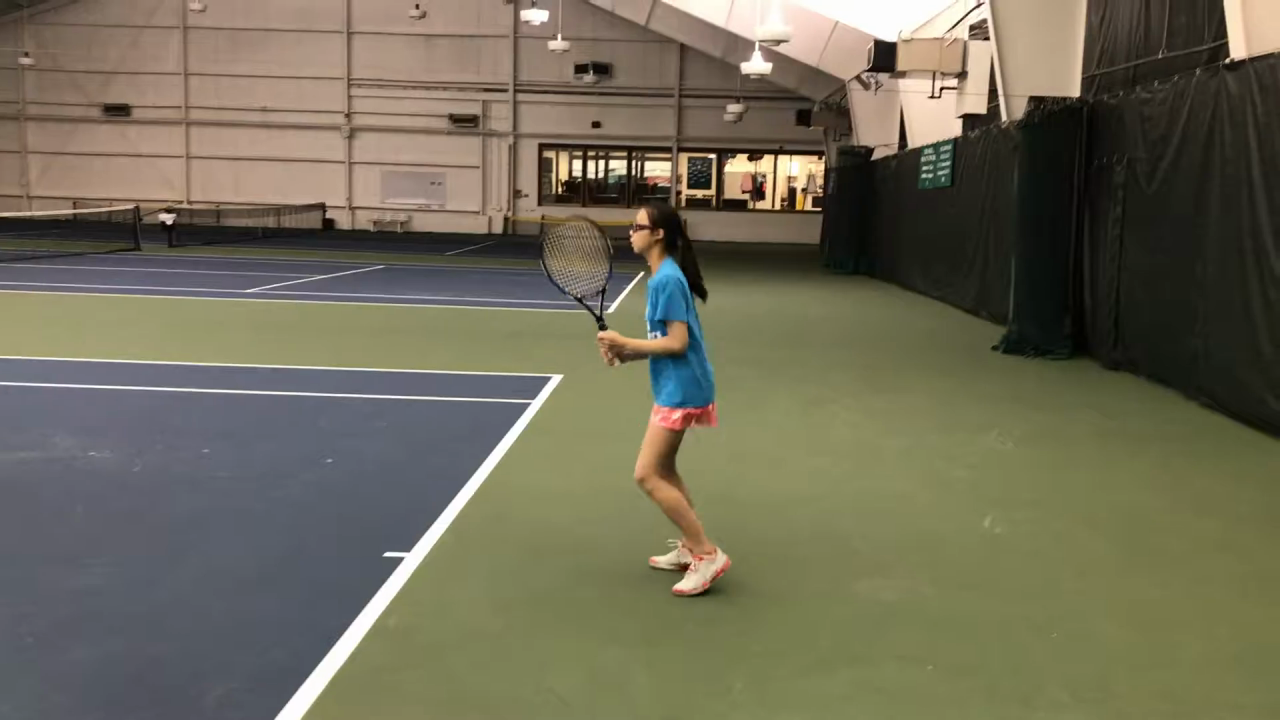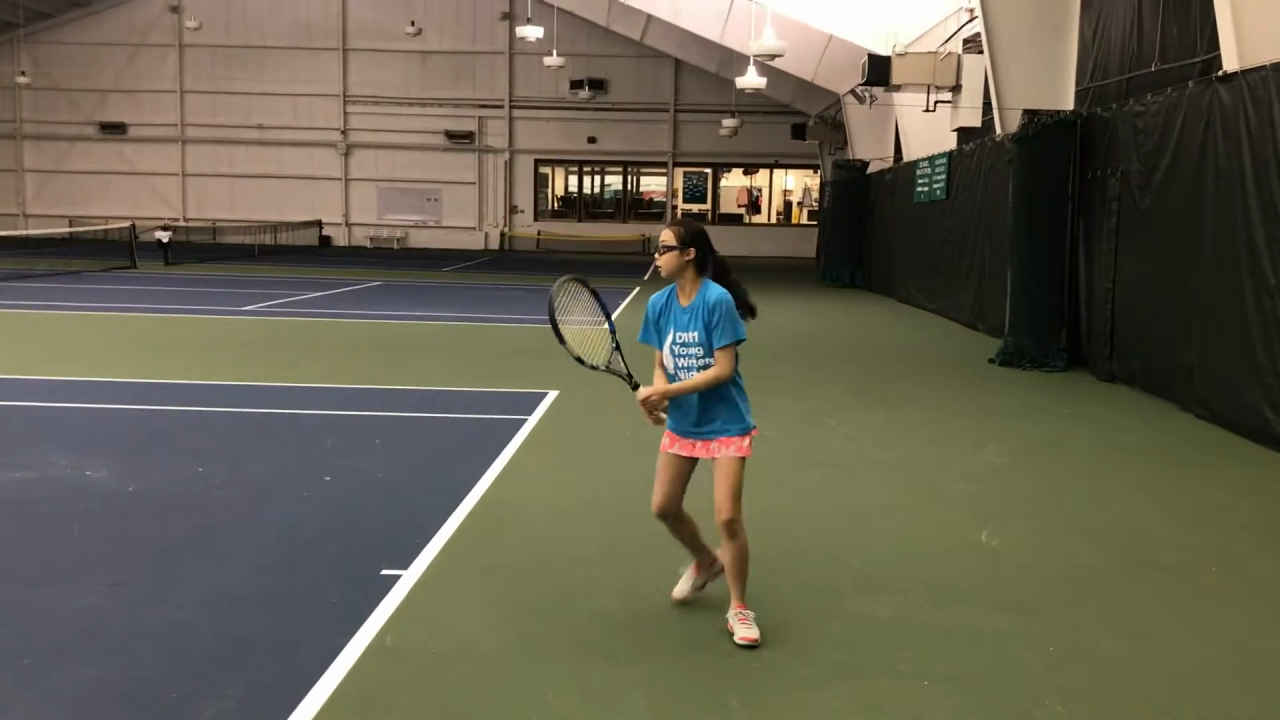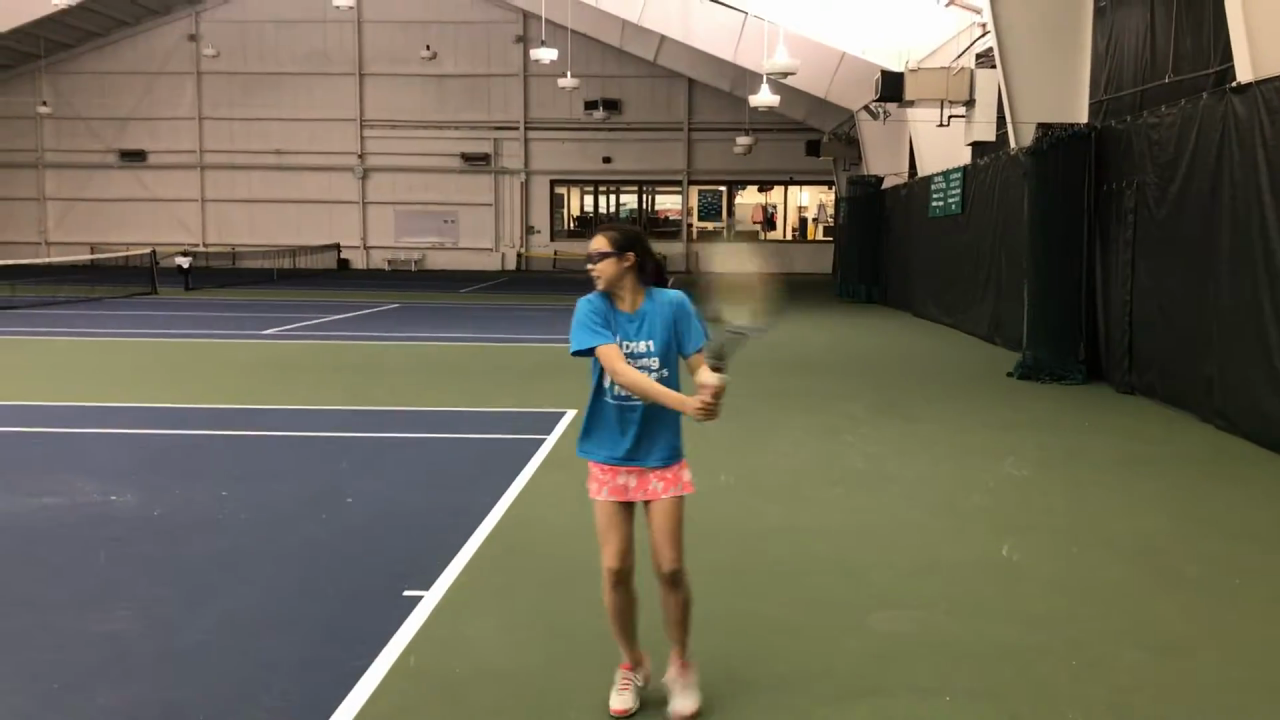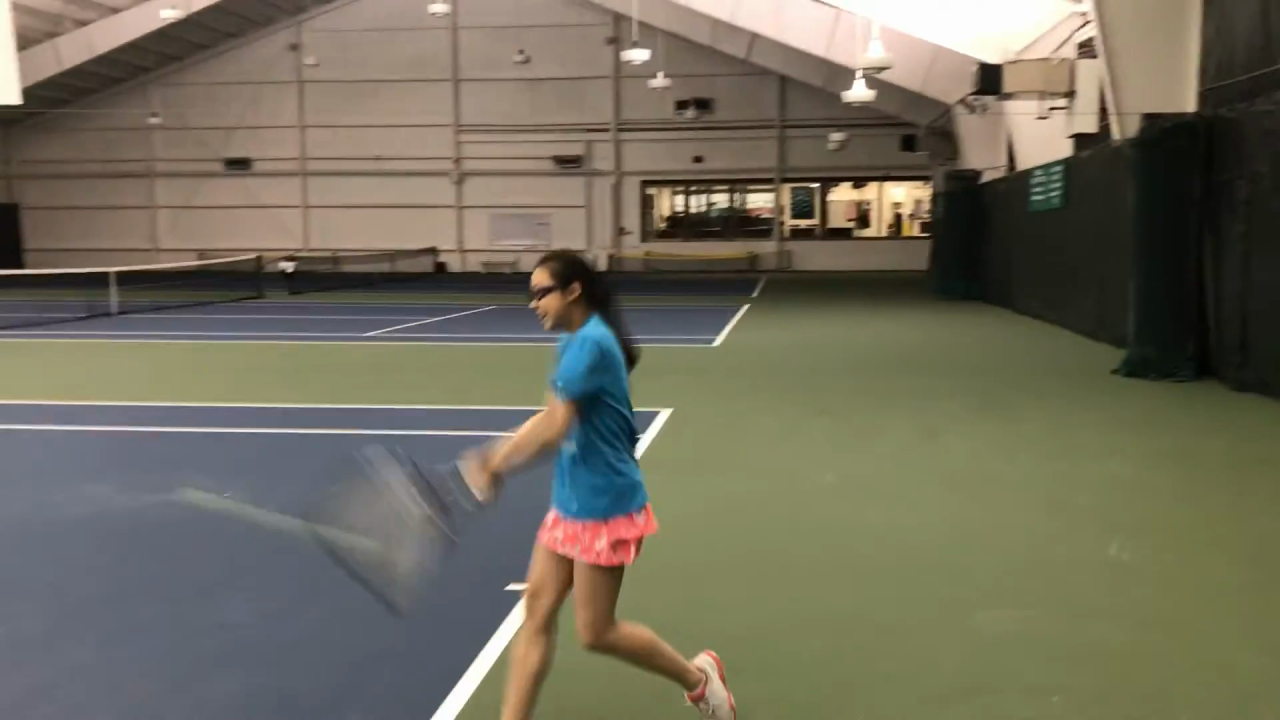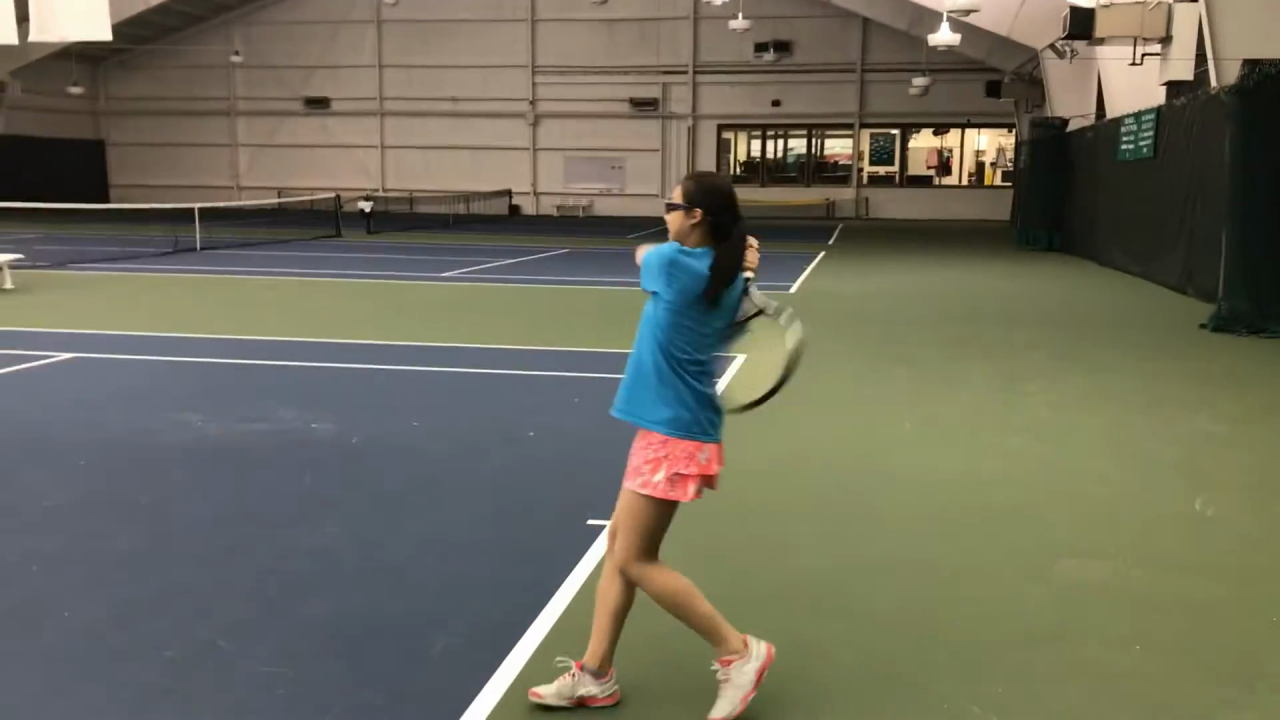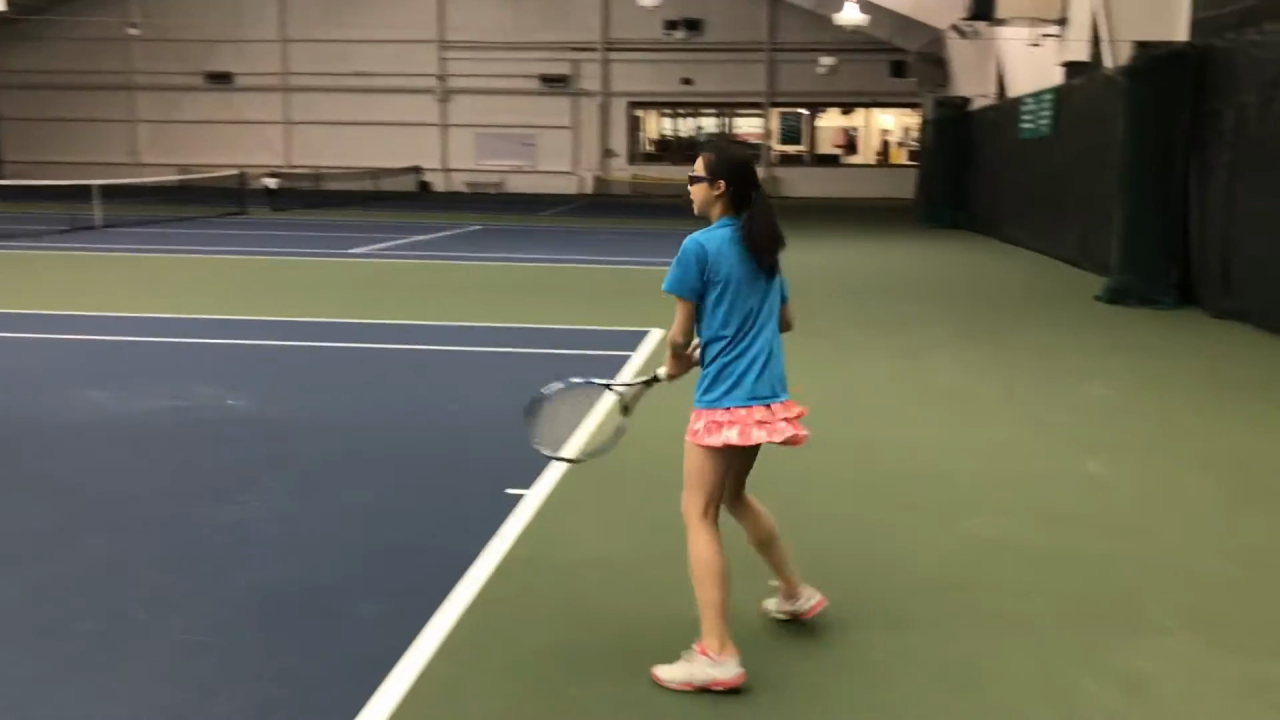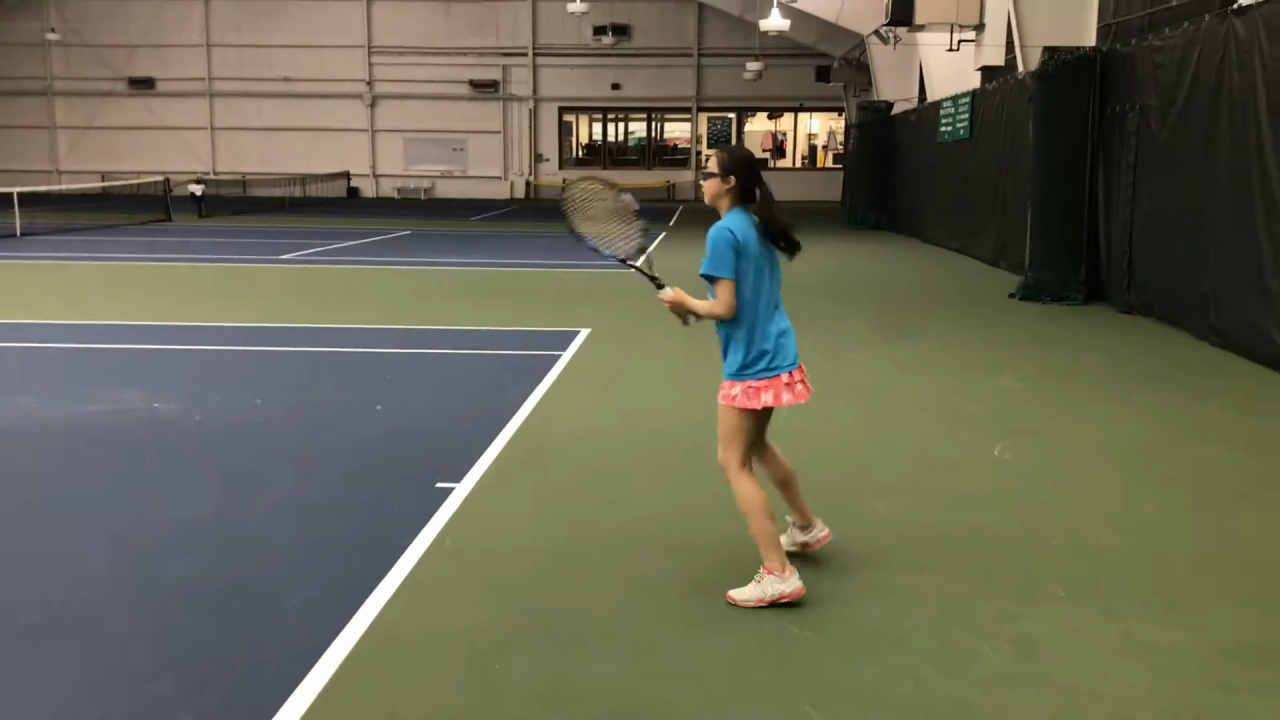
dt=0.5s
person 1, frame 1
left shoulder: (666, 279)
right shoulder: (661, 276)
left elbow: (677, 343)
left wrist: (626, 343)
right wrist: (624, 350)
left hip: (680, 392)
right hip: (682, 388)
left knee: (646, 475)
right knee: (662, 468)
left ankle: (706, 553)
right ankle: (691, 548)
person 1, frame 2
left shoulder: (717, 300)
right shoulder: (658, 304)
left elbow: (724, 369)
right elbow: (661, 366)
left wrist: (668, 392)
right wrist: (654, 392)
left hip: (725, 424)
right hip: (680, 425)
left knee: (728, 519)
right knee: (663, 507)
left ankle: (739, 608)
right ankle: (706, 560)
person 1, frame 3
left shoulder: (673, 304)
right shoulder: (591, 309)
left elbow: (699, 368)
right elbow: (617, 368)
left wrist: (710, 385)
right wrist: (679, 402)
left hip: (661, 457)
right hip: (608, 456)
left knee: (669, 567)
right knee: (616, 569)
left ankle: (681, 668)
right ankle: (632, 666)
person 1, frame 4
left shoulder: (589, 344)
right shoulder: (576, 344)
left elbow: (556, 429)
right elbow: (550, 422)
left wrist: (497, 463)
right wrist: (498, 457)
left hip: (605, 507)
right hip: (572, 503)
left knee: (596, 632)
right knee: (536, 619)
left ankle: (697, 677)
person 1, frame 5
left shoulder: (672, 263)
right shoulder: (728, 282)
left elbow: (644, 254)
left wrist: (707, 250)
right wrist: (731, 250)
left hip: (672, 434)
right hip: (675, 430)
left knee: (635, 560)
right knee: (619, 546)
left ankle: (739, 653)
right ankle: (594, 674)
person 1, frame 6
left shoulder: (699, 247)
right shoulder: (764, 244)
left elbow: (680, 333)
left wrist: (677, 358)
left hip: (726, 401)
right hip: (768, 395)
left knee: (698, 515)
right knee: (734, 495)
left ankle: (716, 654)
right ankle: (796, 593)
person 1, frame 7
left shoulder: (723, 232)
right shoulder: (760, 228)
left elbow: (726, 308)
left wrist: (685, 302)
right wrist: (696, 306)
left hip: (750, 366)
right hip: (776, 358)
left knee: (733, 463)
right knee: (757, 445)
left ankle: (779, 575)
right ankle: (807, 527)
